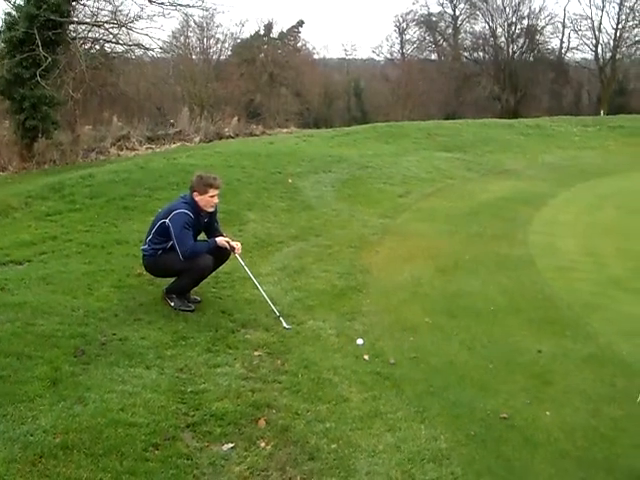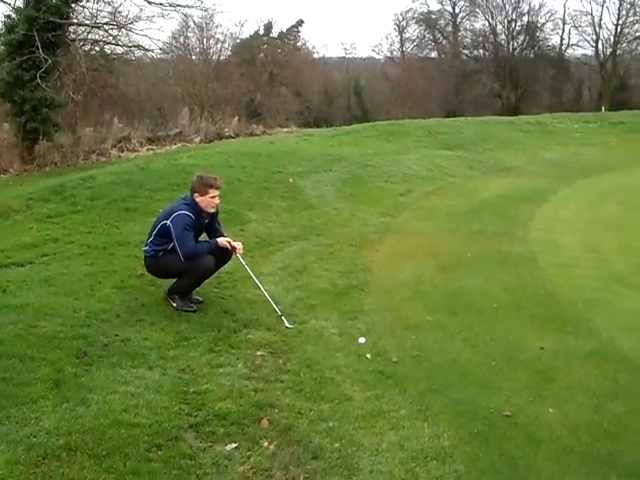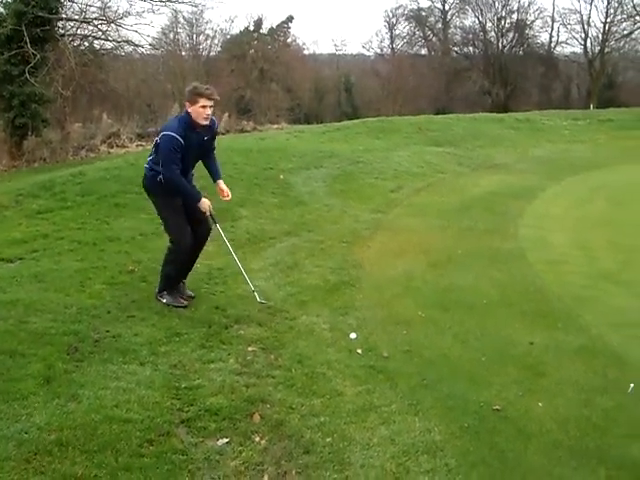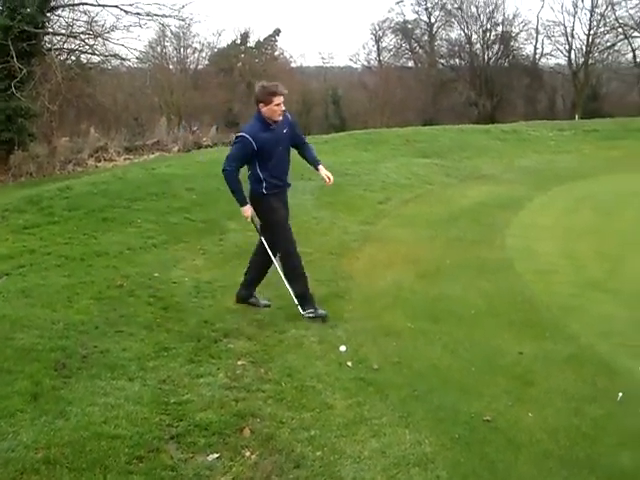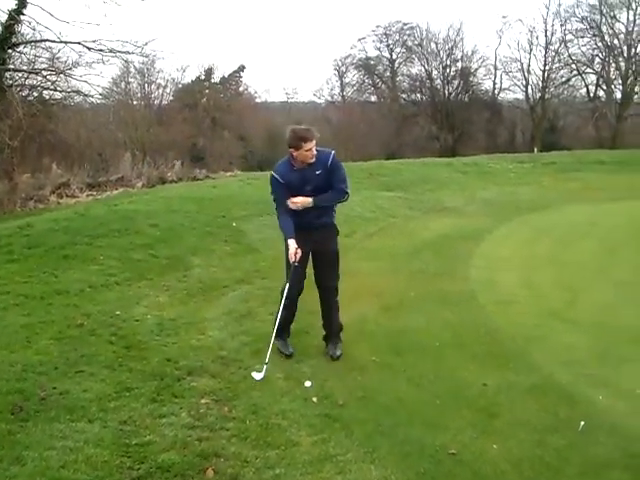
dt=1s
person 1, frame 1
left shoulder: (208, 206)
right shoulder: (180, 214)
left elbow: (214, 233)
right elbow: (186, 252)
left wrist: (228, 243)
right wrist: (215, 242)
left hip: (179, 249)
right hip: (155, 258)
left knee: (222, 251)
right knee: (203, 262)
left ankle: (183, 289)
right ankle: (172, 292)
person 1, frame 2
left shoulder: (209, 207)
right shoulder: (181, 216)
left elbow: (215, 233)
right elbow: (187, 253)
left wrist: (229, 243)
right wrist: (216, 243)
left hip: (180, 251)
right hip: (157, 259)
left knee: (224, 252)
right knee: (205, 262)
left ankle: (185, 289)
right ankle: (175, 293)
person 1, frame 3
left shoulder: (210, 125)
right shoulder: (172, 133)
left elbow: (208, 153)
right elbow: (170, 175)
left wrist: (218, 181)
right wrist: (197, 199)
left hip: (182, 181)
right hip: (159, 184)
left knee: (203, 229)
right knee: (182, 237)
left ankle: (178, 280)
right ankle: (165, 290)
person 1, frame 4
left shoulder: (286, 121)
right shoulder: (249, 135)
left elbow: (301, 144)
right elbow: (229, 170)
left wrist: (319, 166)
right wrist: (243, 203)
left hip: (280, 193)
right hip: (266, 198)
left knee: (268, 246)
right knee: (289, 250)
left ankle: (245, 292)
right ankle: (307, 304)
person 1, frame 5
left shoulder: (328, 158)
right shoulder: (280, 173)
left elbow: (342, 193)
right elbow: (283, 211)
left wrist: (311, 201)
right wrist: (290, 240)
left hip: (325, 231)
right hip: (297, 233)
left knee: (328, 287)
right knee: (293, 285)
left ankle: (333, 337)
right ankle: (282, 334)
